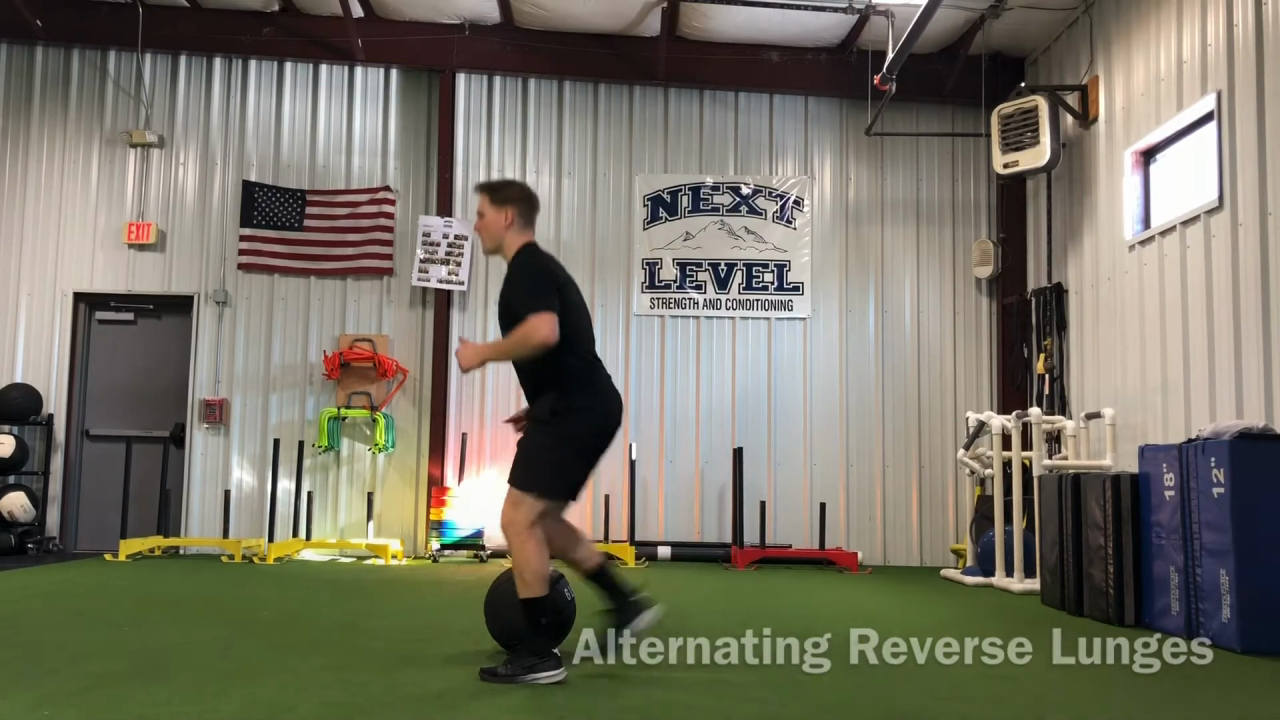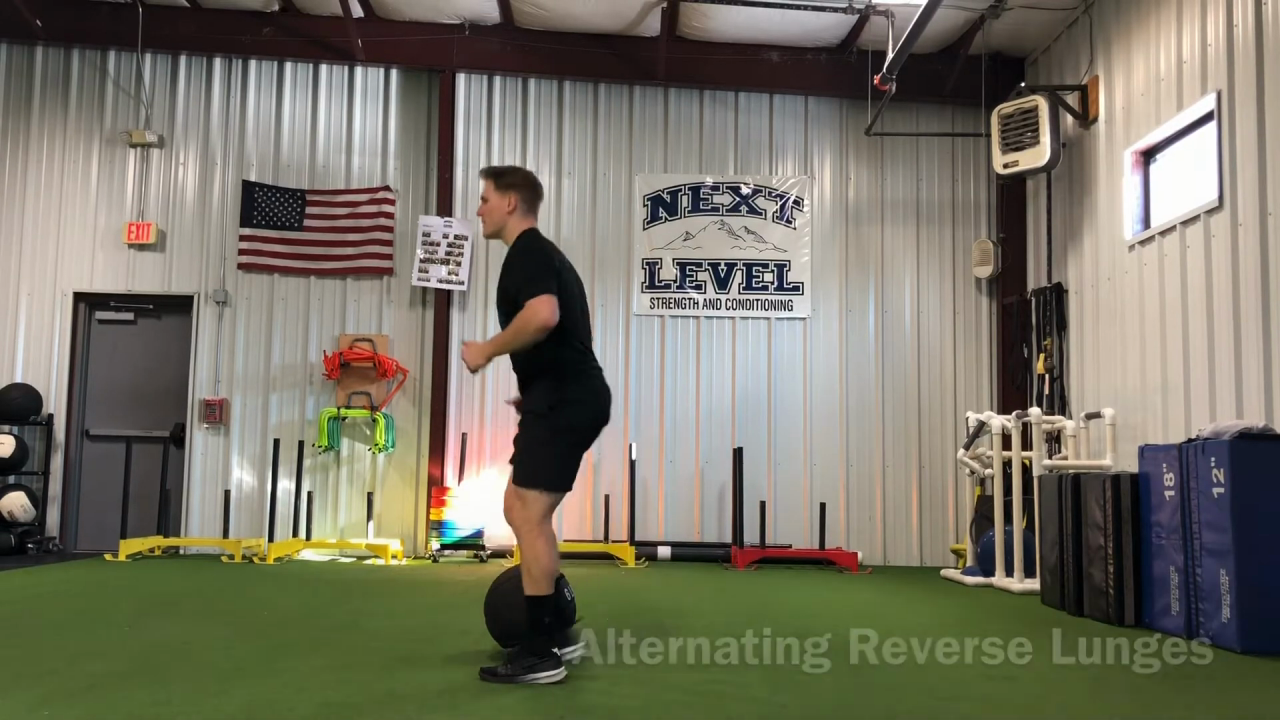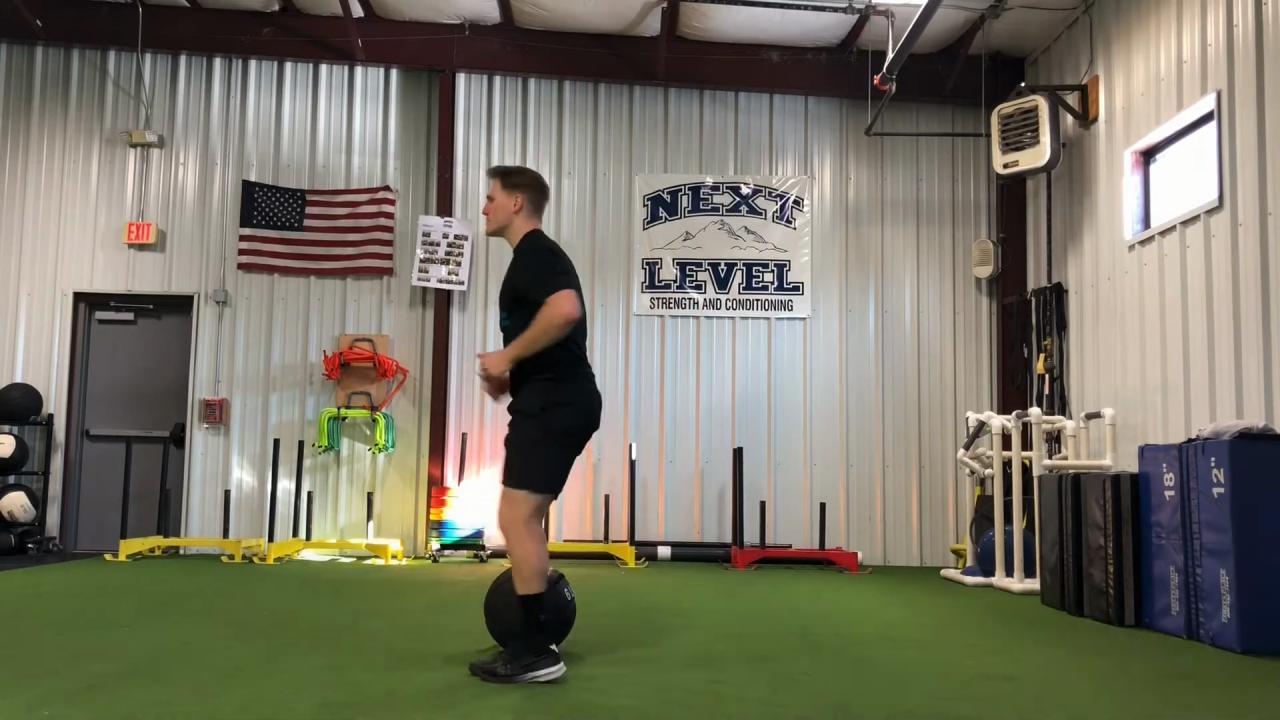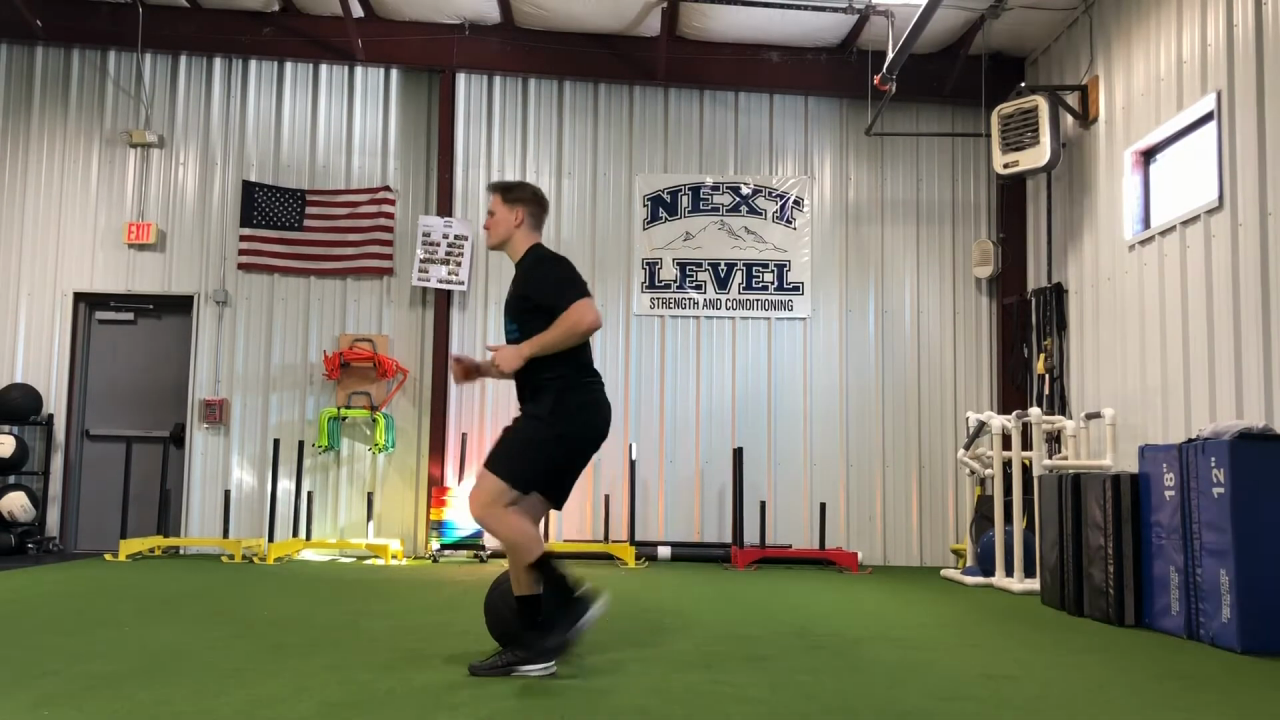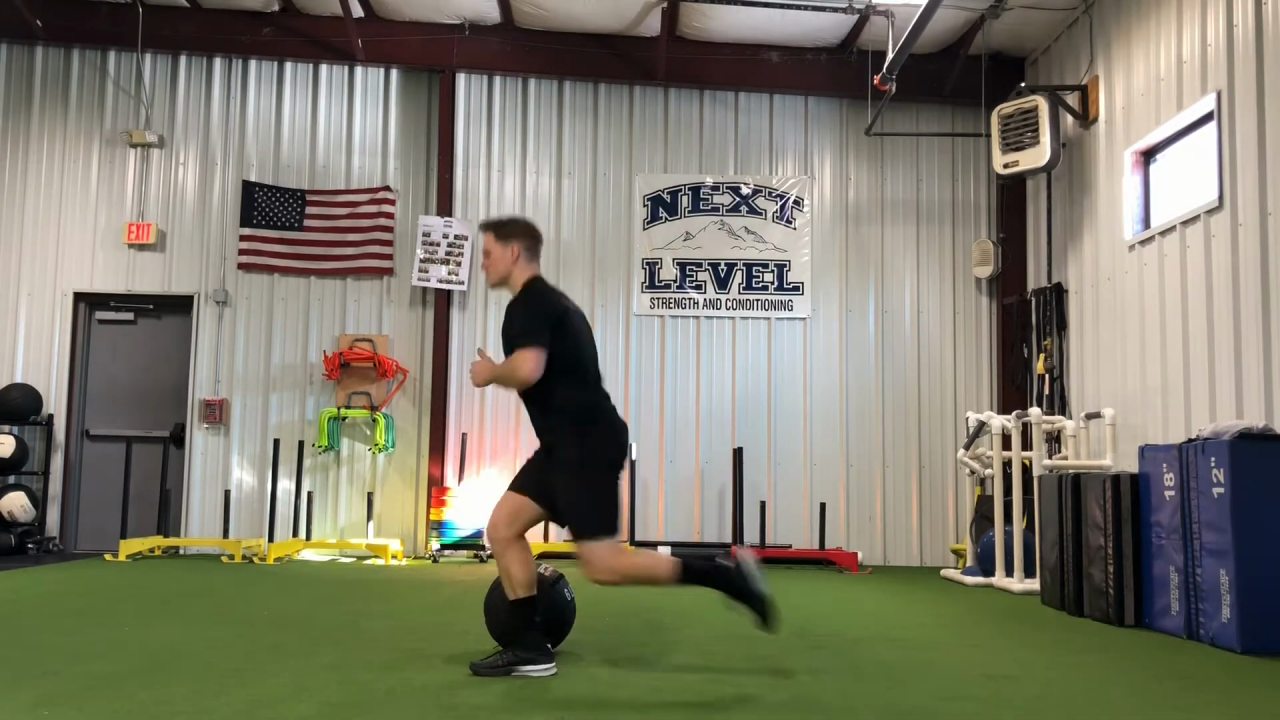
dt=0.1s
person 1, frame 1
left shoulder: (530, 269)
right shoulder: (535, 269)
left elbow: (544, 333)
left wrist: (482, 353)
right wrist: (538, 407)
left hip: (574, 410)
right hip: (584, 408)
left knee: (520, 523)
right knee: (542, 524)
left ankle: (540, 653)
right ankle: (625, 602)
person 1, frame 2
left shoulder: (528, 252)
right shoulder: (539, 257)
left elbow: (543, 315)
right elbow: (554, 339)
left wrist: (488, 349)
right wrist: (531, 386)
left hip: (564, 404)
right hip: (567, 400)
left knee: (530, 517)
right knee: (525, 515)
left ankle: (542, 651)
right ankle: (552, 634)
person 1, frame 3
left shoulder: (534, 253)
right shoulder: (541, 256)
left elbow: (566, 310)
left wrist: (506, 356)
right wrist: (511, 376)
left hip: (553, 406)
right hip: (559, 404)
left knee: (518, 519)
right knee: (521, 519)
left ankle: (536, 648)
right ankle: (532, 641)
person 1, frame 4
left shoulder: (541, 266)
right shoulder: (534, 273)
left elbow: (588, 316)
left wrist: (523, 351)
right wrist: (483, 368)
left hip: (565, 412)
right hip: (563, 412)
left knee: (488, 505)
right knee: (519, 518)
left ankle: (570, 601)
right ankle: (534, 643)
person 1, frame 5
left shoulder: (528, 305)
right shoulder: (550, 303)
left elbow: (529, 371)
left wrist: (489, 373)
left hip: (582, 444)
right hip: (567, 443)
left knee: (602, 562)
right knee: (501, 528)
left ankle: (729, 574)
right ankle: (529, 646)
